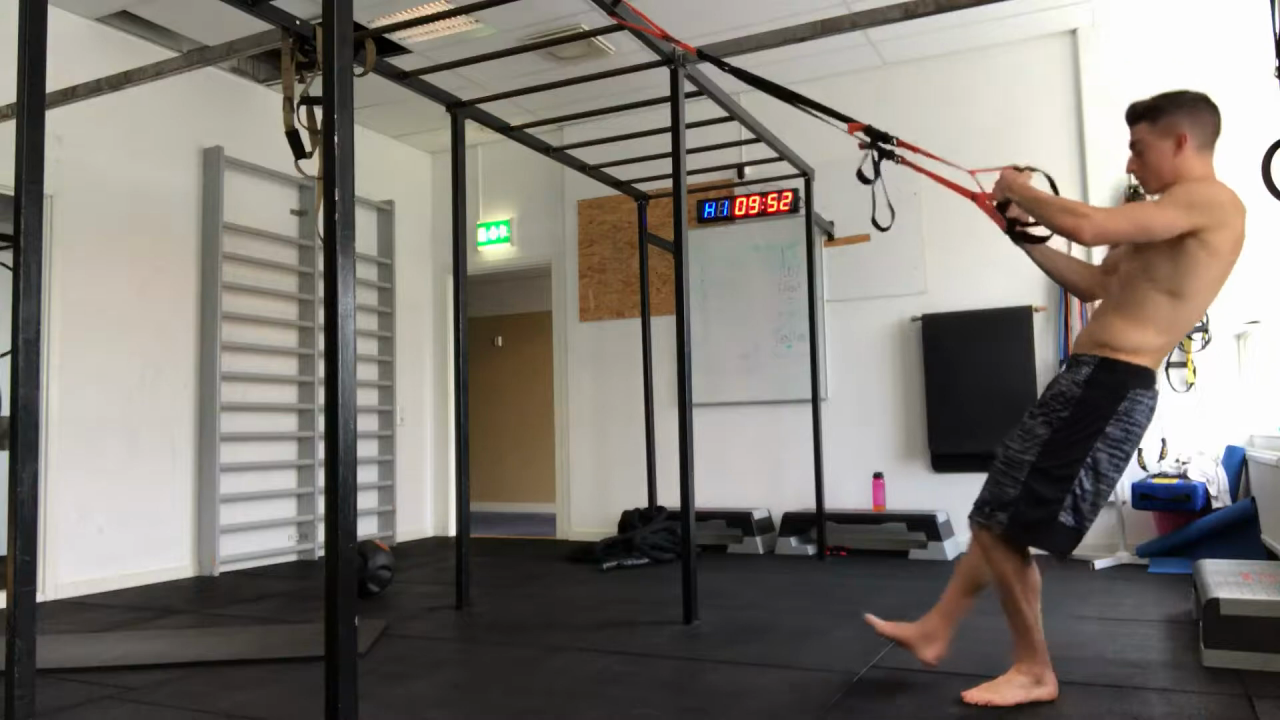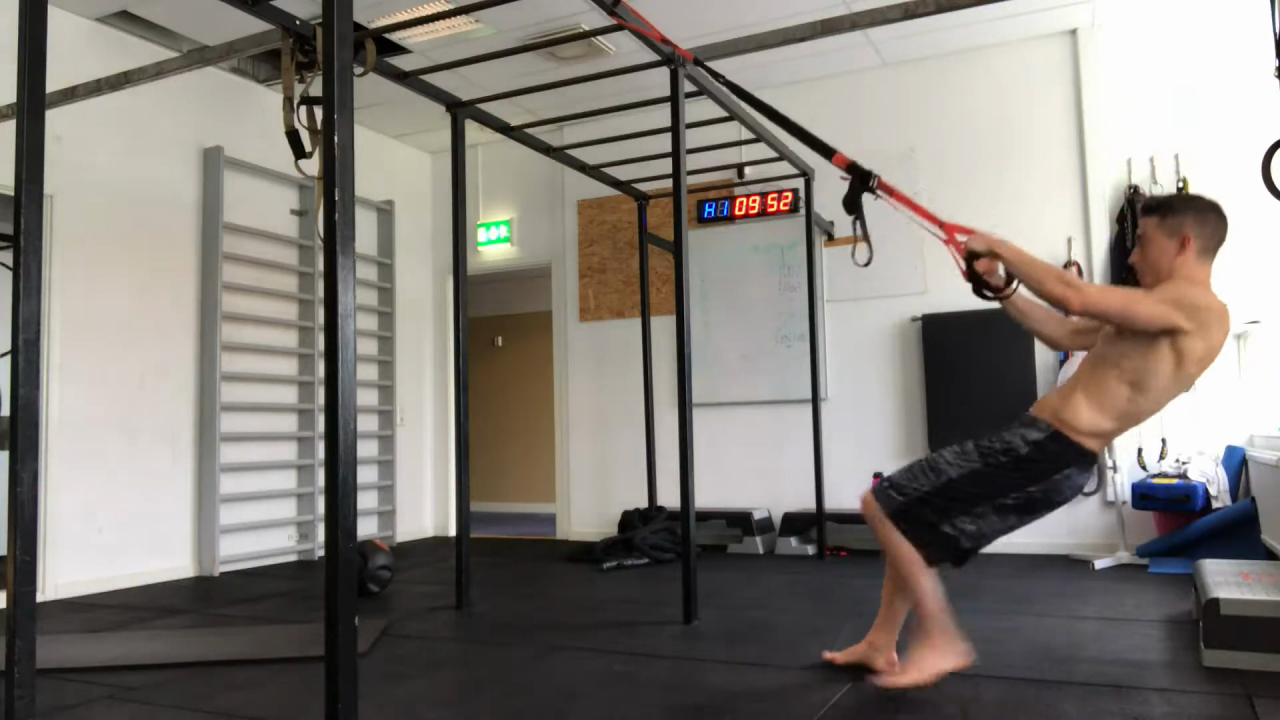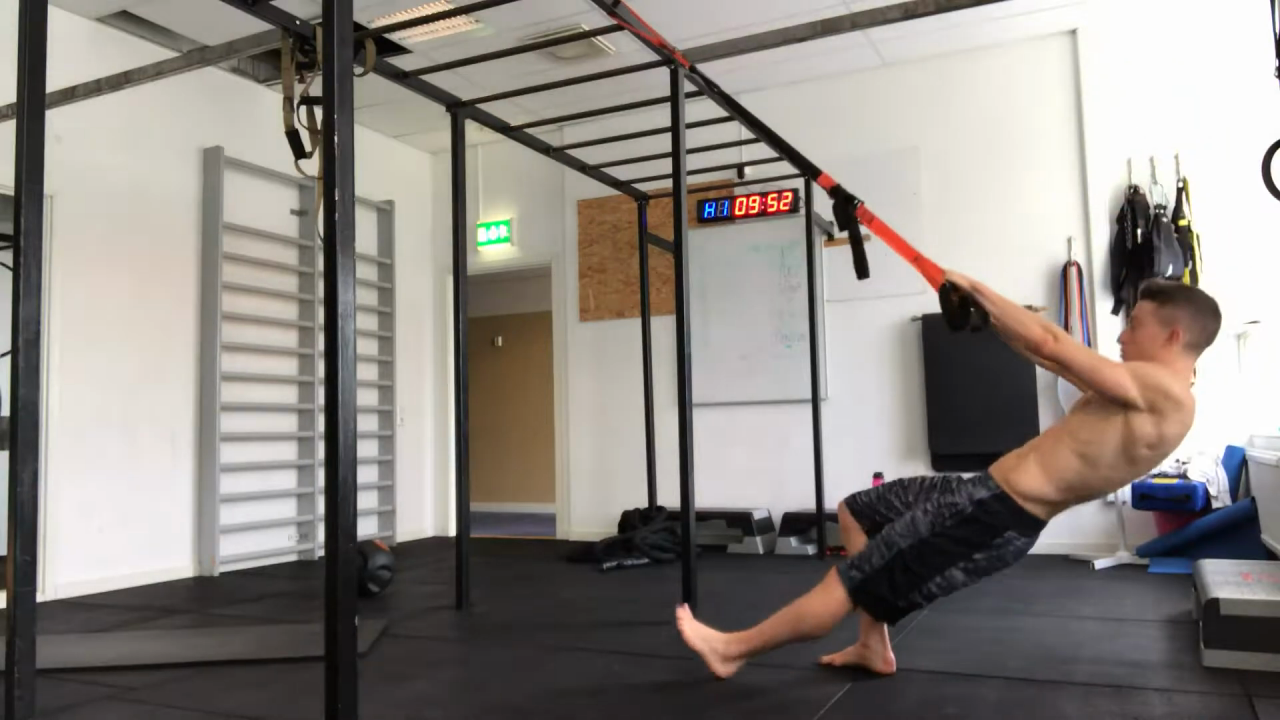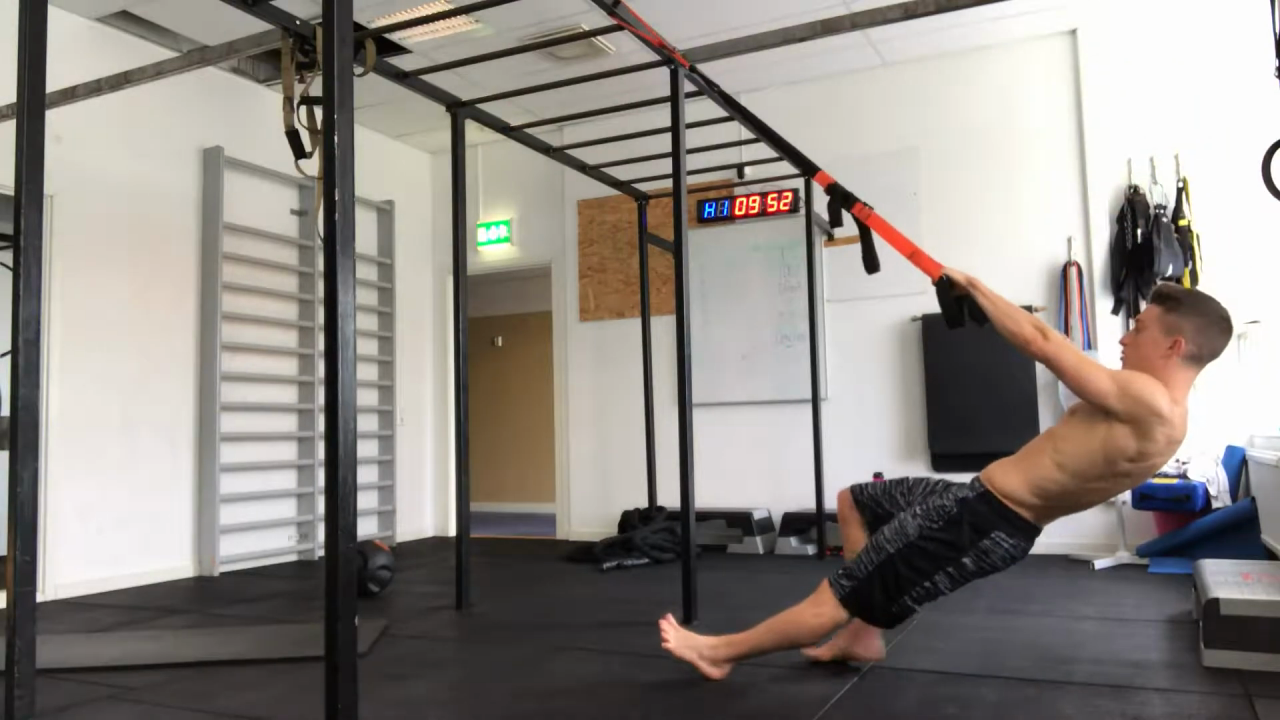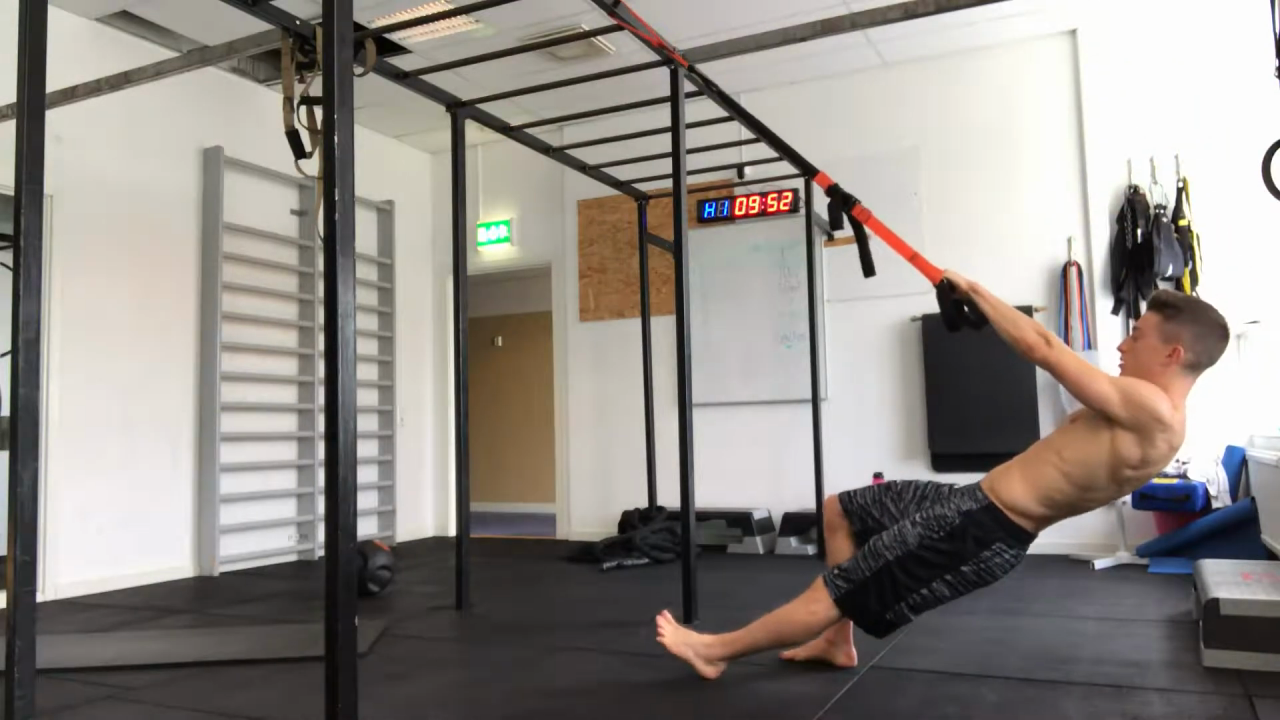
dt=0.5s
person 1, frame 1
left shoulder: (1210, 201)
right shoulder: (1175, 217)
left elbow: (1086, 226)
right elbow: (1094, 283)
left wrist: (1021, 192)
right wrist: (1025, 235)
left hip: (1106, 387)
right hip: (1096, 382)
left knee: (1002, 525)
right knee: (995, 516)
left ankle: (1033, 672)
right ankle: (934, 632)
person 1, frame 2
left shoulder: (1198, 307)
right shoulder: (1170, 316)
left elbow: (1077, 298)
right elbow: (1062, 332)
left wrist: (1003, 246)
right wrist: (999, 284)
left hip: (1049, 452)
right hip: (1043, 441)
left knee: (883, 503)
right knee: (911, 516)
left ankle: (942, 640)
right ankle: (881, 647)
person 1, frame 3
left shoulder: (1165, 394)
right shoulder: (1145, 393)
left elbow: (1050, 344)
right elbow: (1050, 356)
left wrist: (975, 287)
right wrist: (981, 309)
left hip: (994, 516)
right hip: (992, 498)
left knee: (844, 584)
right knee: (856, 512)
left ankle: (733, 649)
right ankle: (874, 647)
person 1, frame 4
left shoulder: (1148, 402)
right shoulder: (1155, 409)
left elbow: (1039, 341)
right elbow: (1050, 346)
left wrist: (970, 283)
right wrist: (976, 297)
left hip: (984, 521)
right hip: (988, 508)
left knee: (834, 597)
right knee: (853, 501)
left ankle: (720, 652)
right ankle: (862, 636)
person 1, frame 5
left shoulder: (1151, 410)
right shoulder: (1144, 415)
left elbow: (1043, 349)
left wrist: (972, 289)
left hip: (980, 531)
right hip: (977, 505)
left knee: (829, 594)
right knee: (838, 510)
left ankle: (716, 650)
right ankle: (837, 641)
